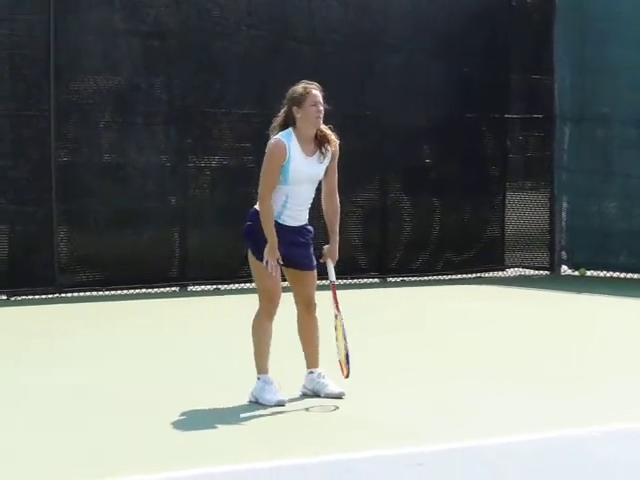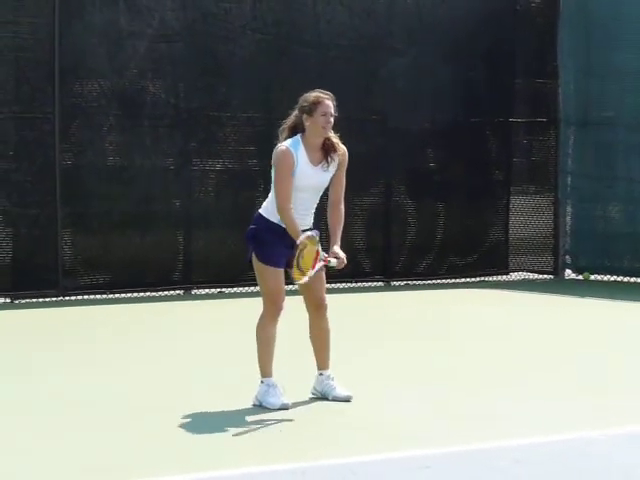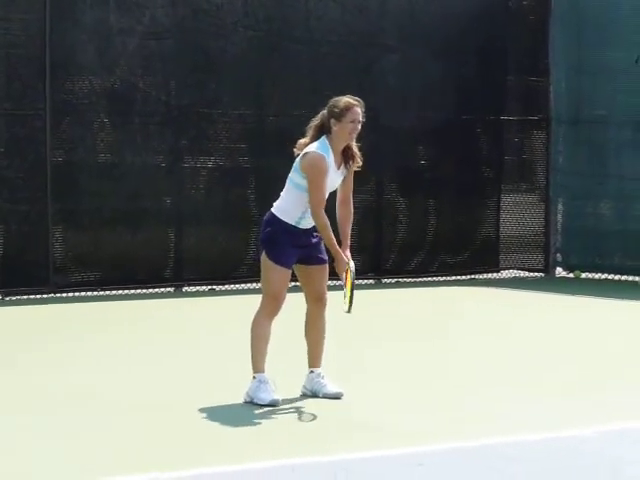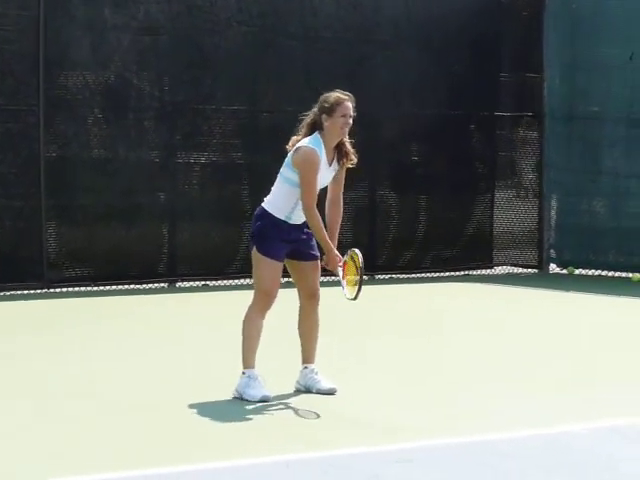
dt=0.5s
person 1, frame 1
left shoulder: (331, 145)
right shoulder: (279, 145)
left elbow: (331, 196)
right elbow: (264, 197)
left wrist: (334, 240)
right wrist: (271, 244)
left hip: (300, 231)
right hip: (267, 228)
left knee: (309, 304)
right knee: (270, 304)
left ankle: (314, 376)
right ankle: (263, 382)
person 1, frame 2
left shoulder: (339, 154)
right shoulder: (286, 152)
left elbow: (336, 204)
right elbow: (283, 208)
left wrist: (335, 244)
left hip: (305, 232)
right hip: (271, 231)
left knee: (319, 306)
right knee: (273, 307)
left ankle: (323, 378)
right ankle: (267, 385)
person 1, frame 3
left shoulder: (349, 156)
right shoulder: (316, 157)
left elbow: (345, 203)
right elbow: (318, 212)
left wrist: (346, 248)
right wrist: (337, 254)
left hip: (308, 232)
right hip: (281, 229)
left knee: (318, 302)
right knee: (271, 304)
left ankle: (314, 376)
right ankle: (259, 381)
person 1, frame 4
left shoulder: (343, 153)
right shoulder: (308, 152)
left elbow: (334, 202)
right elbow: (310, 207)
left wrist: (334, 245)
right wrist: (329, 250)
left hip: (299, 228)
right hip: (272, 224)
left knee: (311, 298)
right knee: (264, 299)
left ankle: (308, 373)
right ankle: (248, 377)
